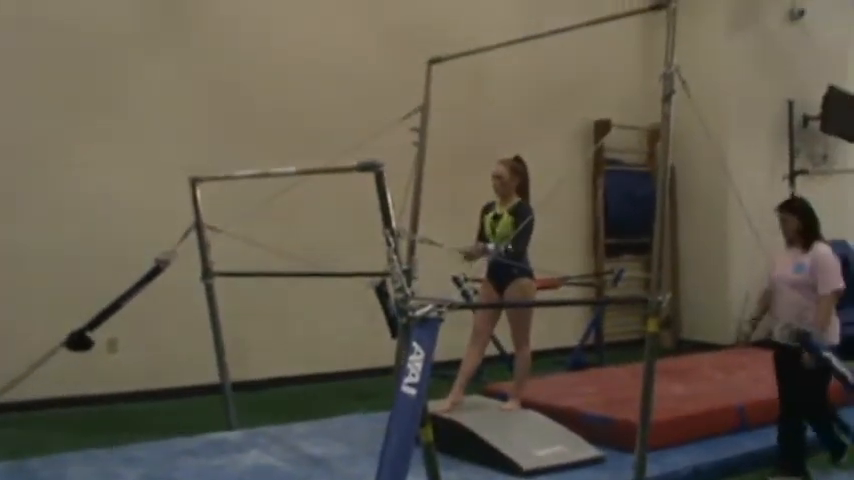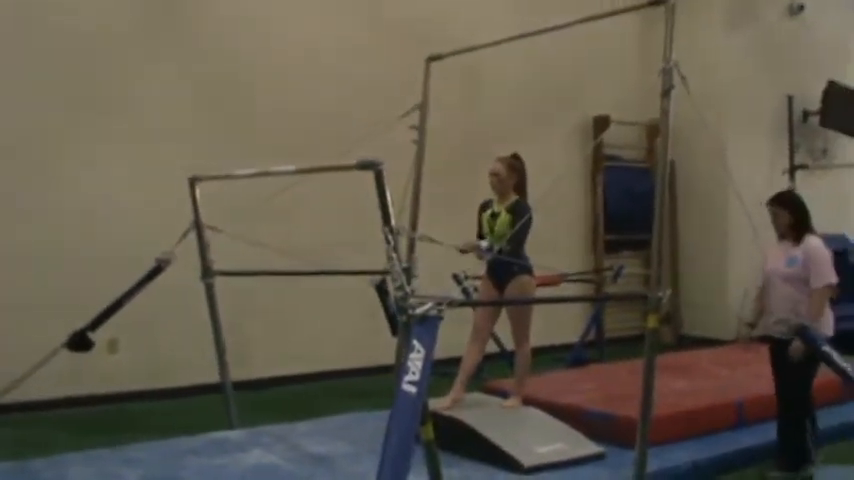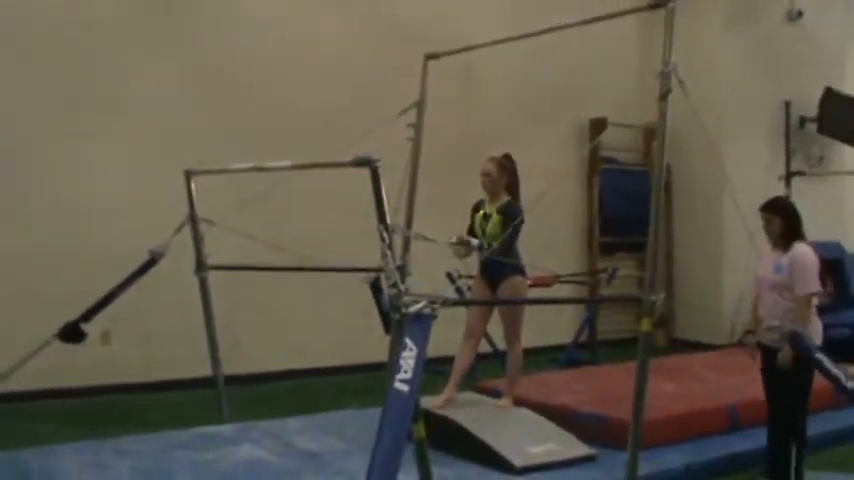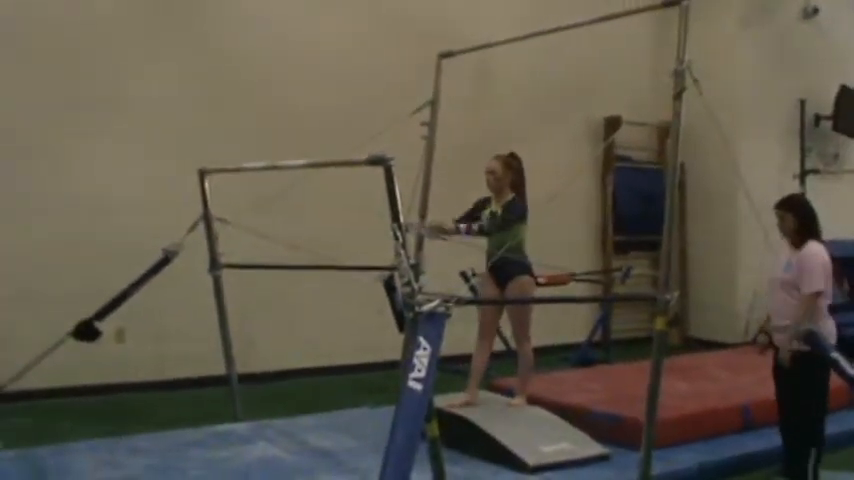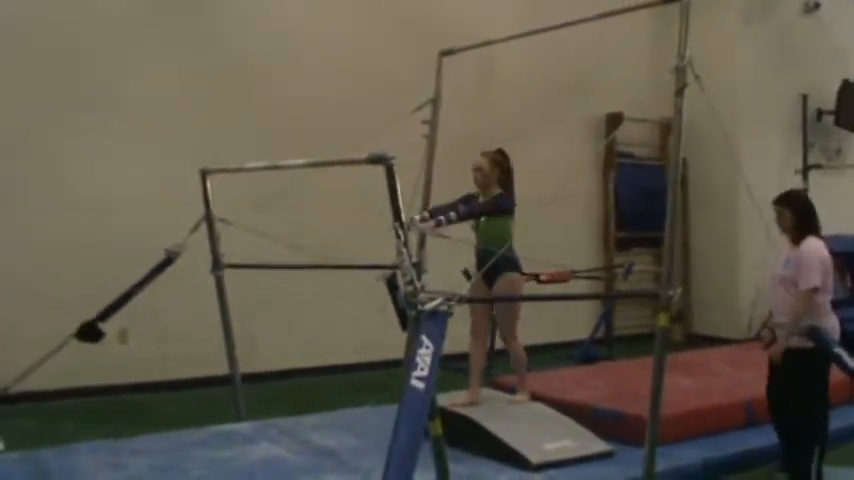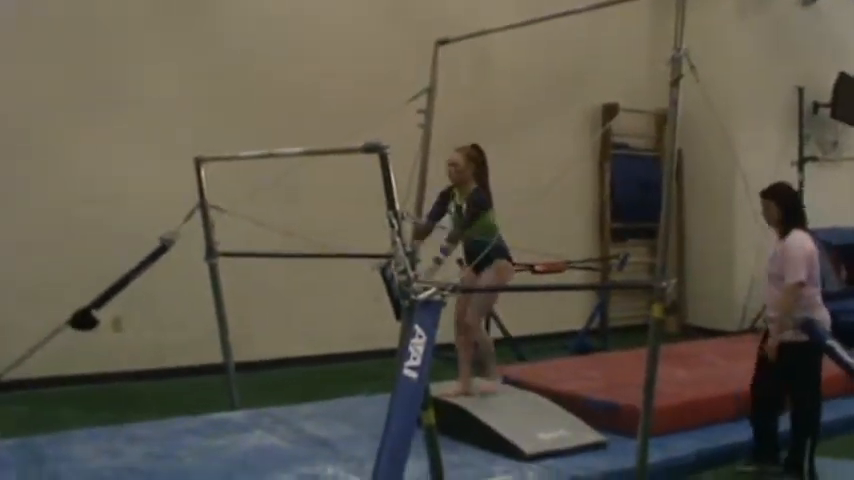
dt=0.2s
person 1, frame 1
left shoulder: (821, 255)
right shoulder: (784, 254)
left elbow: (828, 301)
right elbow: (772, 292)
left wrist: (814, 343)
right wrist: (755, 320)
left hip: (816, 344)
right hip: (785, 342)
left knee: (813, 402)
right knee: (789, 405)
left ankle: (840, 444)
person 1, frame 2
left shoulder: (813, 248)
right shoulder: (775, 248)
left elbow: (820, 296)
right elbow: (766, 289)
left wrist: (803, 337)
right wrist: (754, 323)
right hip: (779, 335)
left knee: (797, 399)
right knee: (785, 400)
person 1, frame 3
left shoulder: (801, 255)
right shoulder: (770, 254)
left elbow: (804, 305)
left wrist: (791, 347)
right wrist: (753, 331)
right hip: (771, 344)
left knee: (791, 412)
right knee: (776, 411)
person 1, frame 4
left shoulder: (813, 254)
right shoulder: (791, 252)
left elbow: (809, 303)
left wrist: (791, 344)
right wrist: (767, 331)
left hip: (809, 348)
right hip: (787, 345)
left knee: (808, 414)
right knee: (787, 411)
person 1, frame 5
left shoulder: (811, 249)
right shoulder: (795, 248)
left elbow: (806, 300)
left wrist: (782, 341)
right wrist: (773, 331)
left hip: (810, 344)
right hip: (790, 340)
left knee: (811, 410)
right knee: (778, 401)
person 1, frame 6
left shoulder: (797, 243)
right shoulder: (785, 241)
left elbow: (793, 294)
left wrist: (775, 337)
right wrist: (770, 333)
left hip: (800, 337)
right hip: (781, 333)
left knee: (804, 403)
right knee: (763, 393)
right ankle: (764, 456)
person 2, frame 1
left shoulder: (523, 211)
right shoulder: (487, 210)
left elbow: (519, 249)
right elbow: (482, 244)
left wrist: (489, 248)
right wrist: (471, 251)
left hip: (517, 277)
right hip: (493, 276)
left knee: (520, 341)
right knee: (477, 336)
left ankle: (515, 398)
right ankle: (456, 393)
person 2, frame 2
left shoulder: (521, 209)
right shoulder: (485, 208)
left elbow: (515, 247)
left wrist: (482, 246)
right wrist: (478, 250)
left hip: (517, 275)
right hip: (492, 274)
left knee: (520, 338)
right knee: (478, 334)
left ankle: (516, 395)
right ankle: (457, 391)
person 2, frame 3
left shoulder: (512, 210)
right shoulder: (478, 208)
left elbow: (506, 248)
right elbow: (470, 240)
left wrist: (472, 243)
right wrist: (465, 249)
left hip: (510, 275)
right hip: (485, 274)
left knee: (511, 339)
right knee: (470, 333)
left ankle: (508, 396)
right ankle: (450, 390)
person 2, frame 4
left shoulder: (517, 206)
right shoulder: (485, 204)
left elbow: (493, 228)
right elbow: (465, 219)
left wrist: (456, 228)
right wrist: (441, 226)
left hip: (518, 274)
right hip: (493, 273)
left knee: (521, 338)
right knee: (484, 334)
left ankle: (521, 394)
right ankle: (471, 392)
person 2, frame 5
left shoulder: (503, 202)
right shoulder: (471, 198)
left elbow: (470, 213)
right elbow: (446, 209)
left wrist: (431, 222)
right wrist: (419, 218)
left hip: (506, 271)
right hip: (482, 271)
left knee: (508, 336)
right knee: (477, 334)
left ankle: (523, 390)
right ankle: (473, 392)
person 2, frame 6
left shoulder: (481, 196)
right shoulder: (448, 195)
left elbow: (461, 227)
right elbow: (428, 224)
left wrist: (440, 257)
left hip: (496, 261)
right hip: (473, 262)
left knee: (472, 321)
right knee: (460, 321)
left ankle: (493, 373)
right ankle: (465, 382)
